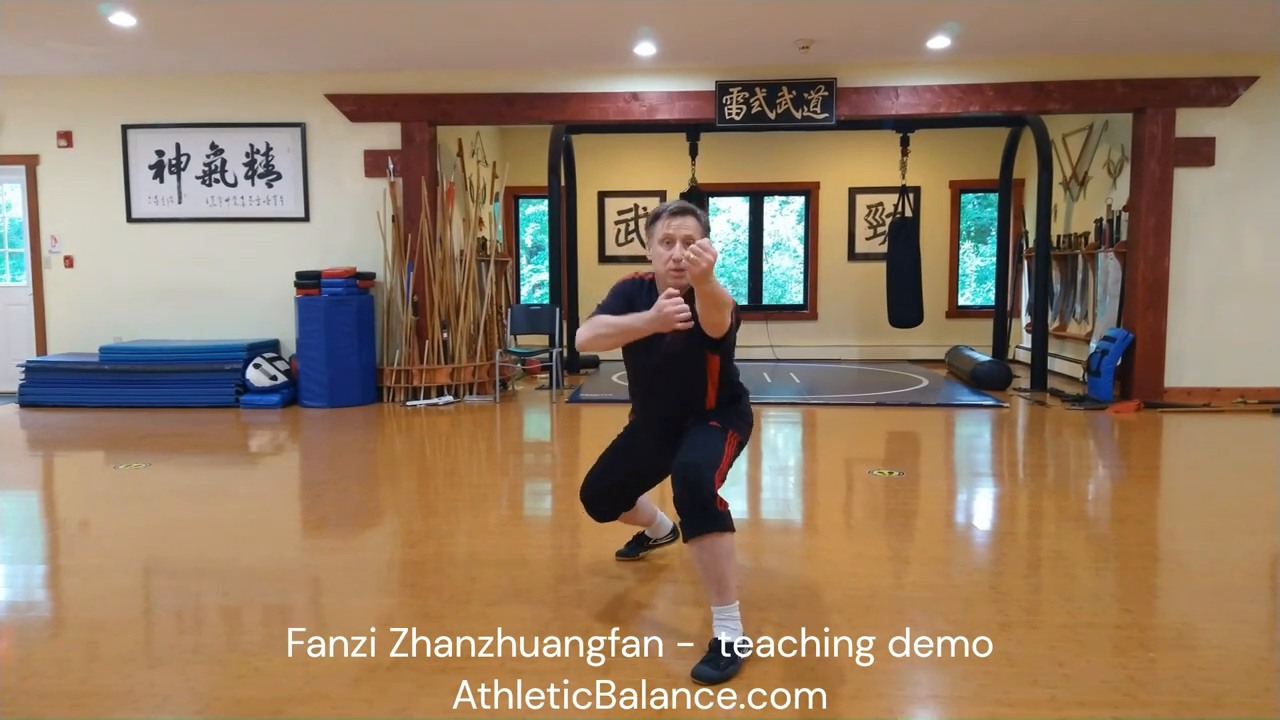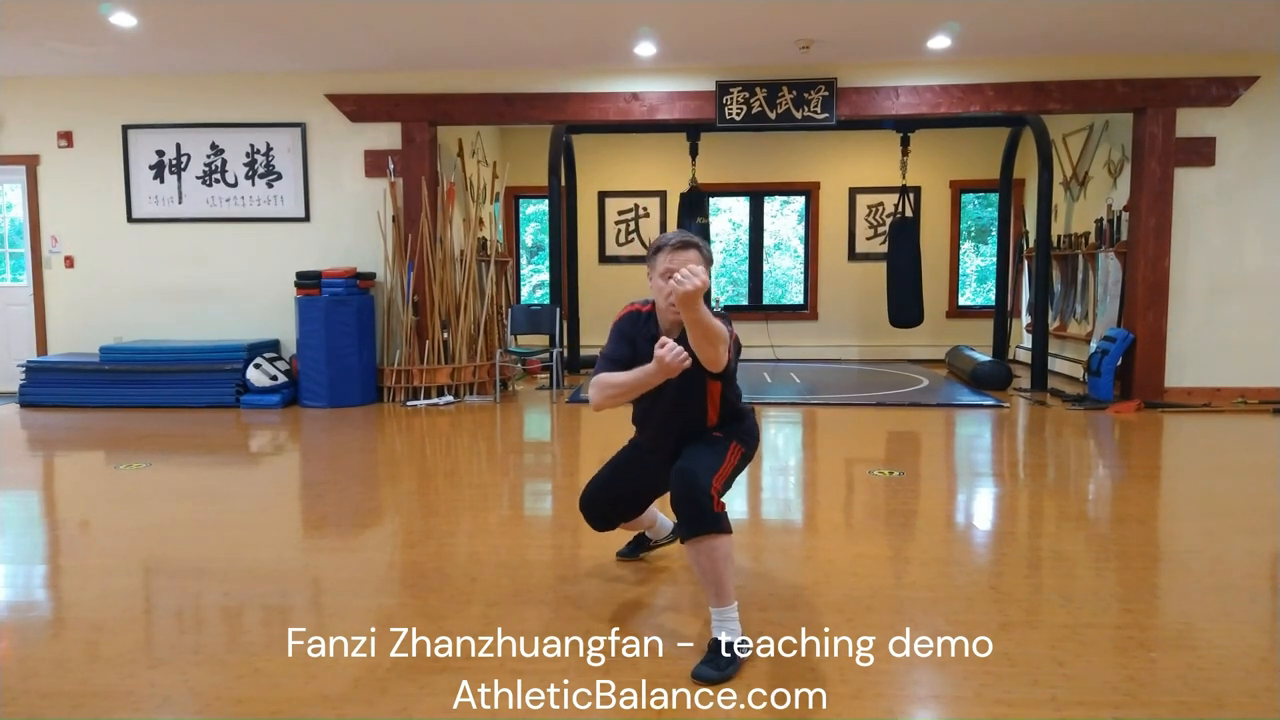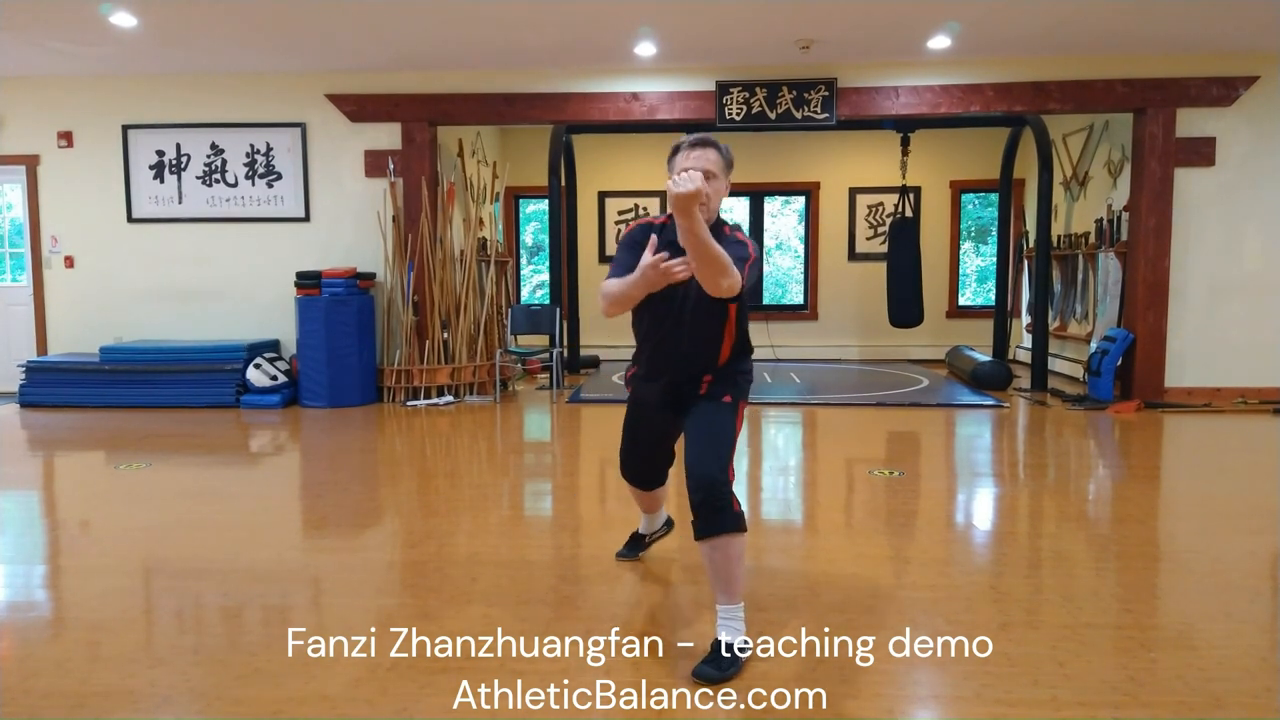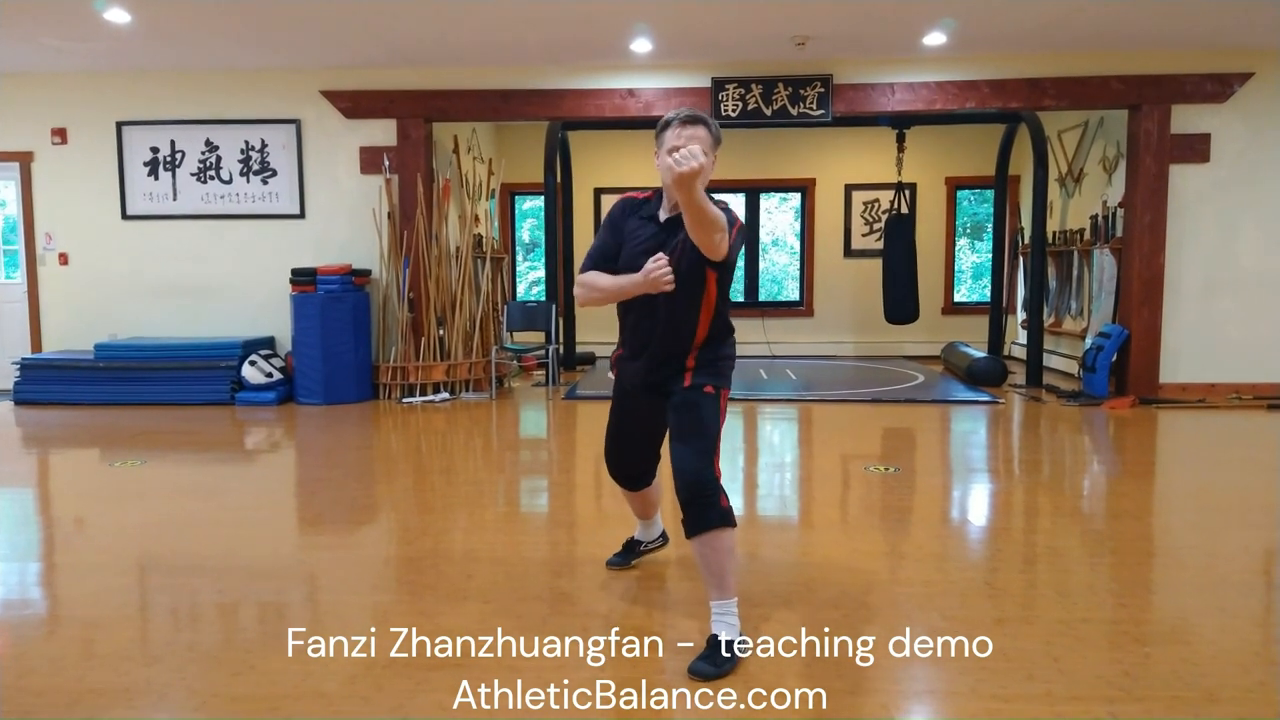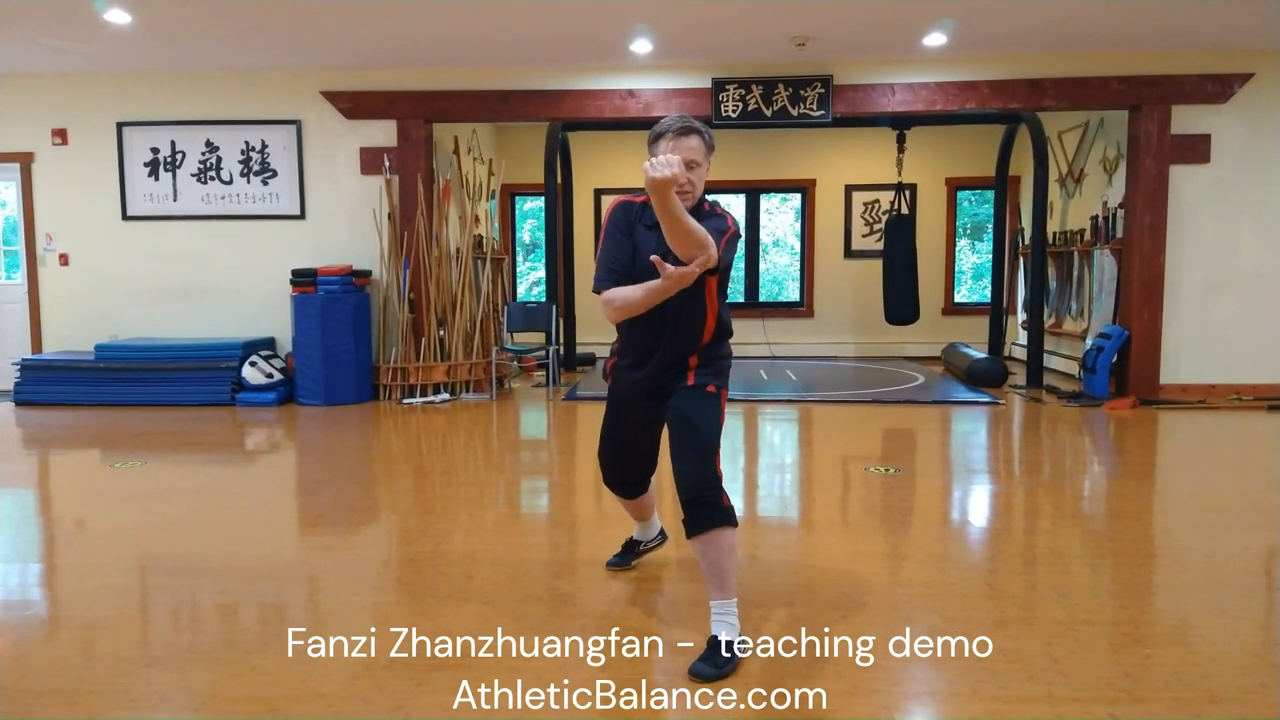
dt=1s
person 1, frame 1
left shoulder: (709, 302)
right shoulder: (631, 291)
left elbow: (720, 315)
right elbow: (586, 338)
left wrist: (704, 281)
right wrist: (653, 320)
left hip: (715, 419)
right hip: (652, 423)
left knee: (694, 485)
right knee: (597, 497)
left ankle: (730, 634)
right ankle: (658, 529)
person 1, frame 2
left shoulder: (716, 329)
right shoulder: (632, 321)
left elbow: (714, 354)
right elbow: (598, 394)
left wrist: (692, 306)
right wrist: (656, 370)
left hip: (722, 434)
right hip: (658, 439)
left knee: (692, 487)
right knee: (597, 507)
left ankle: (728, 634)
right ankle: (659, 530)
person 1, frame 3
left shoulder: (737, 245)
right shoulder: (641, 235)
left elbow: (723, 286)
right elbow: (608, 304)
left wrist: (694, 224)
right wrist: (641, 279)
left hip: (717, 383)
right hip: (651, 381)
left knee: (709, 487)
right knee: (639, 473)
left ankle: (733, 634)
right ankle: (654, 523)
person 1, frame 4
left shoulder: (721, 218)
right shoulder: (627, 212)
left elbow: (711, 241)
right elbow: (583, 289)
left wrist: (690, 188)
right wrist: (642, 282)
left hip: (699, 370)
right hip: (637, 365)
left knee: (697, 481)
right knee: (626, 466)
left ankle: (726, 630)
right ankle: (649, 533)
person 1, frame 5
left shoulder: (720, 223)
right shoulder: (623, 214)
left elbow: (697, 250)
right elbow: (610, 305)
left wrist: (665, 200)
right wrist: (671, 282)
left hip: (696, 370)
right hip: (633, 368)
left knee: (699, 482)
right knee: (621, 473)
left ankle: (726, 630)
right ankle: (647, 532)
